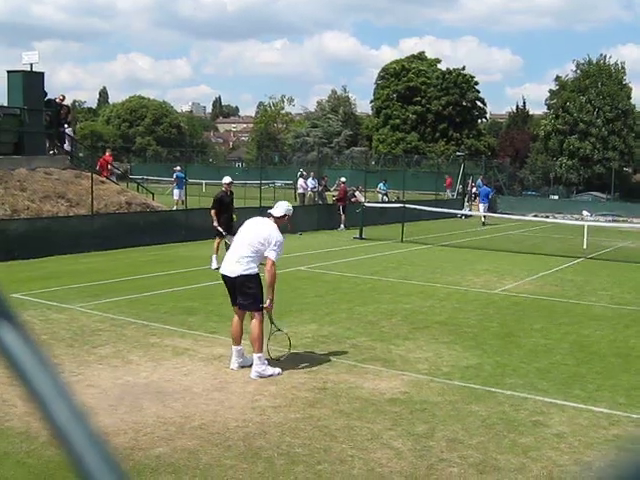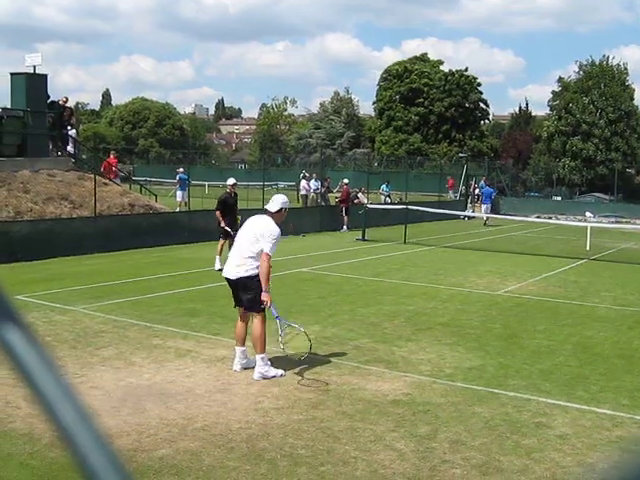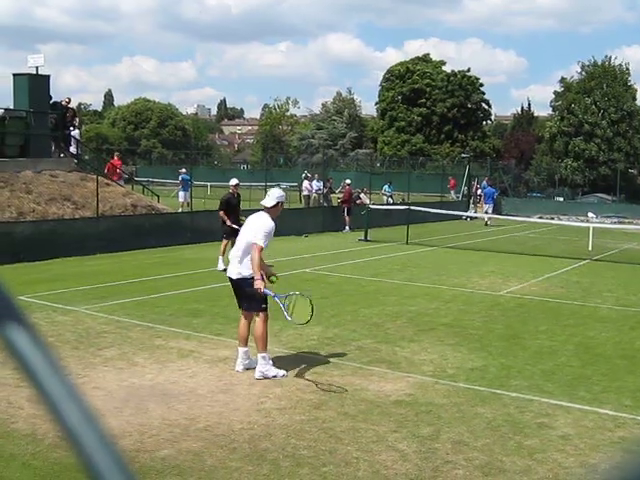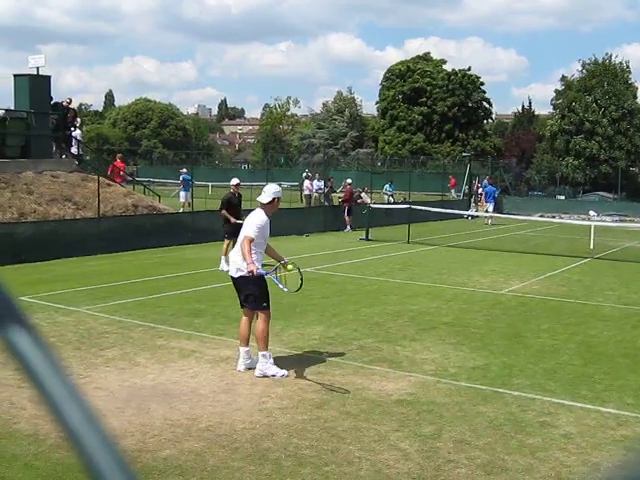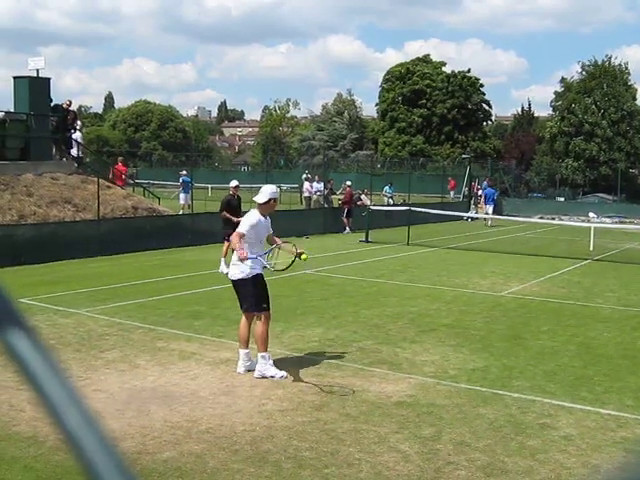
dt=0.1s
person 1, frame 1
left shoulder: (254, 220)
right shoulder: (276, 236)
right elbow: (270, 268)
right wrist: (270, 298)
left hip: (227, 269)
right hip: (245, 272)
left knee: (239, 313)
right knee: (257, 316)
left ankle: (237, 358)
right ankle: (259, 366)
person 1, frame 2
left shoulder: (254, 219)
right shoulder: (273, 230)
right elbow: (265, 261)
right wrist: (265, 291)
left hip: (230, 271)
right hip: (247, 273)
left knee: (243, 314)
right knee: (258, 317)
left ankle: (240, 359)
right ankle: (262, 367)
person 1, frame 3
left shoulder: (256, 217)
right shoulder: (267, 224)
right elbow: (256, 252)
left wrist: (267, 270)
right wrist: (258, 278)
left hip: (234, 272)
right hip: (247, 274)
left knee: (247, 315)
right knee: (262, 316)
left ankle: (243, 360)
right ankle: (264, 366)
person 1, frame 4
left shoulder: (258, 215)
right shoulder: (261, 219)
left elbow: (264, 246)
right elbow: (245, 242)
left wrist: (282, 261)
right wrist: (250, 263)
left hip: (237, 270)
right hip: (247, 271)
left knee: (248, 313)
right knee: (263, 314)
left ankle: (245, 359)
right ankle: (264, 365)
person 1, frame 5
left shoulder: (264, 219)
right shoulder: (253, 219)
left elbow: (271, 238)
right elbow: (236, 236)
right wrist: (239, 250)
left hip: (241, 274)
right hip: (248, 274)
left knee: (248, 316)
right knee: (263, 316)
left ankle: (244, 361)
right ankle: (264, 366)
